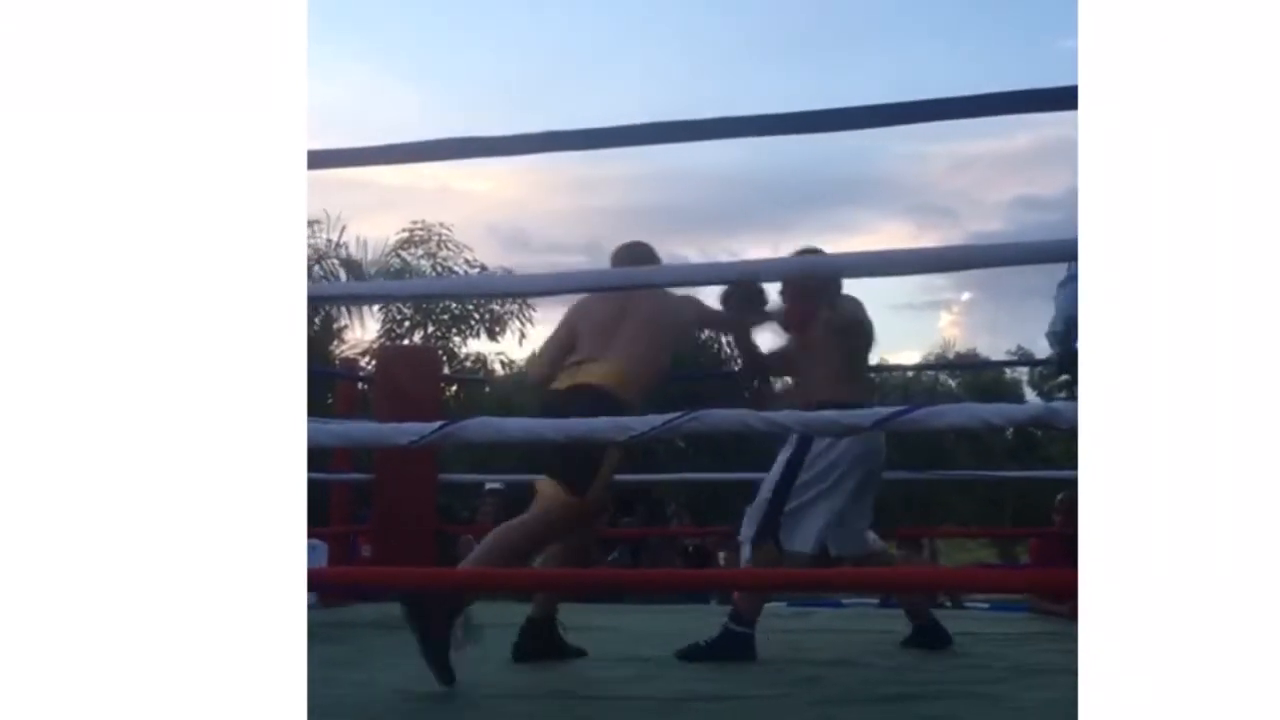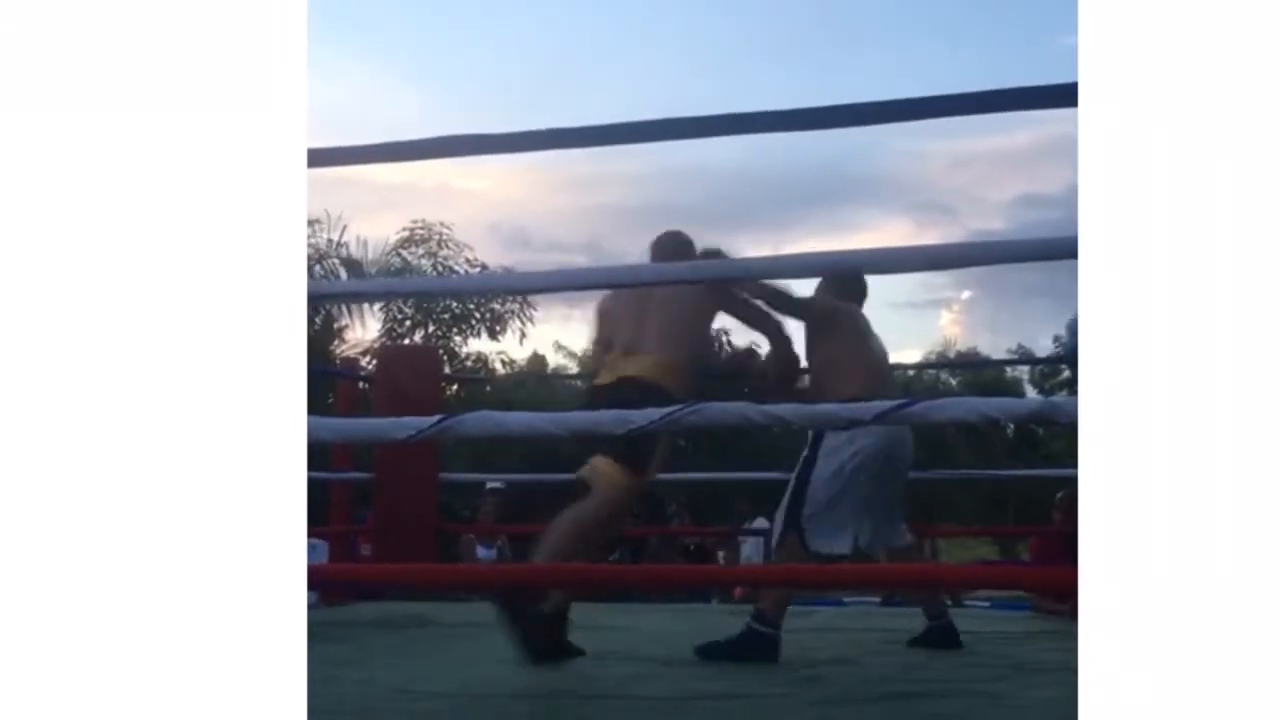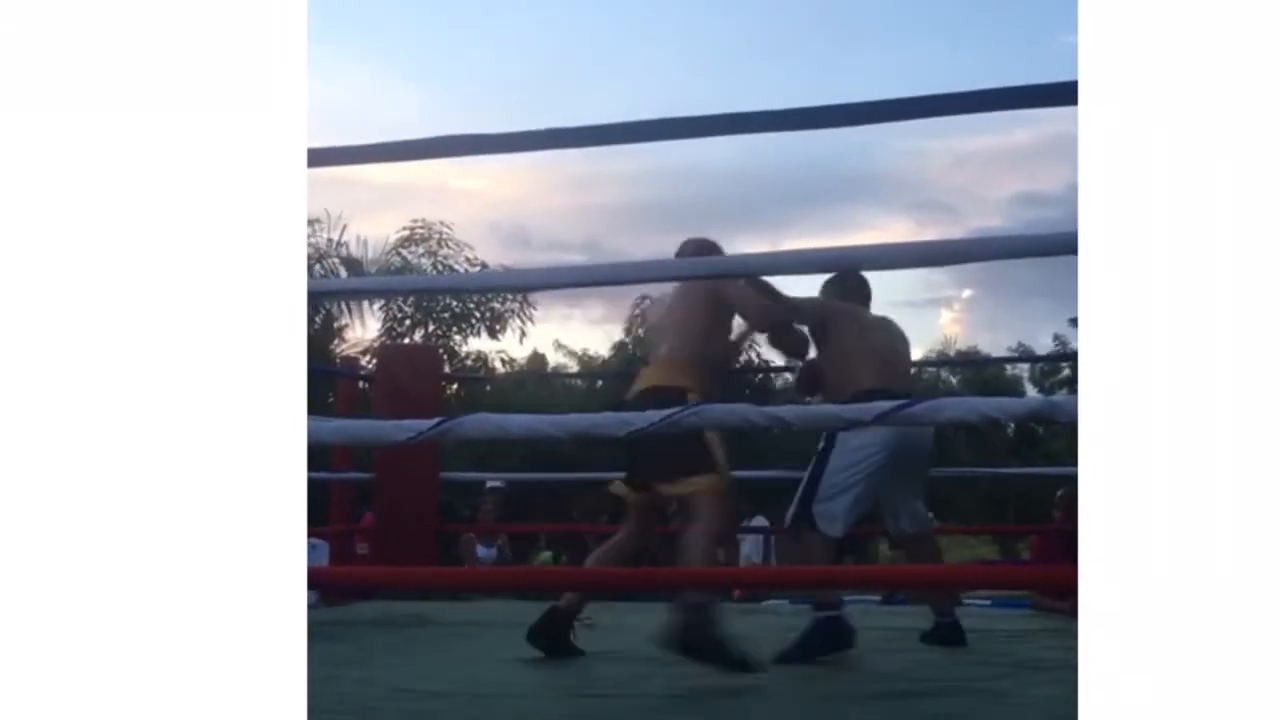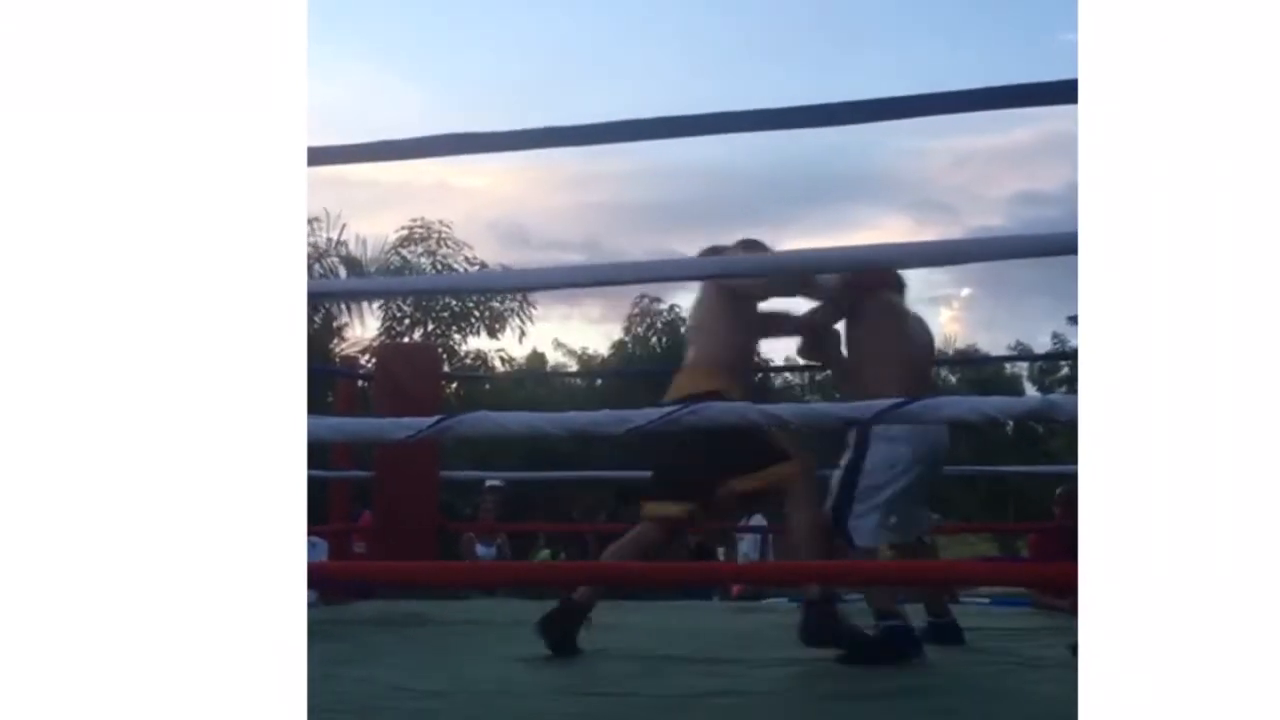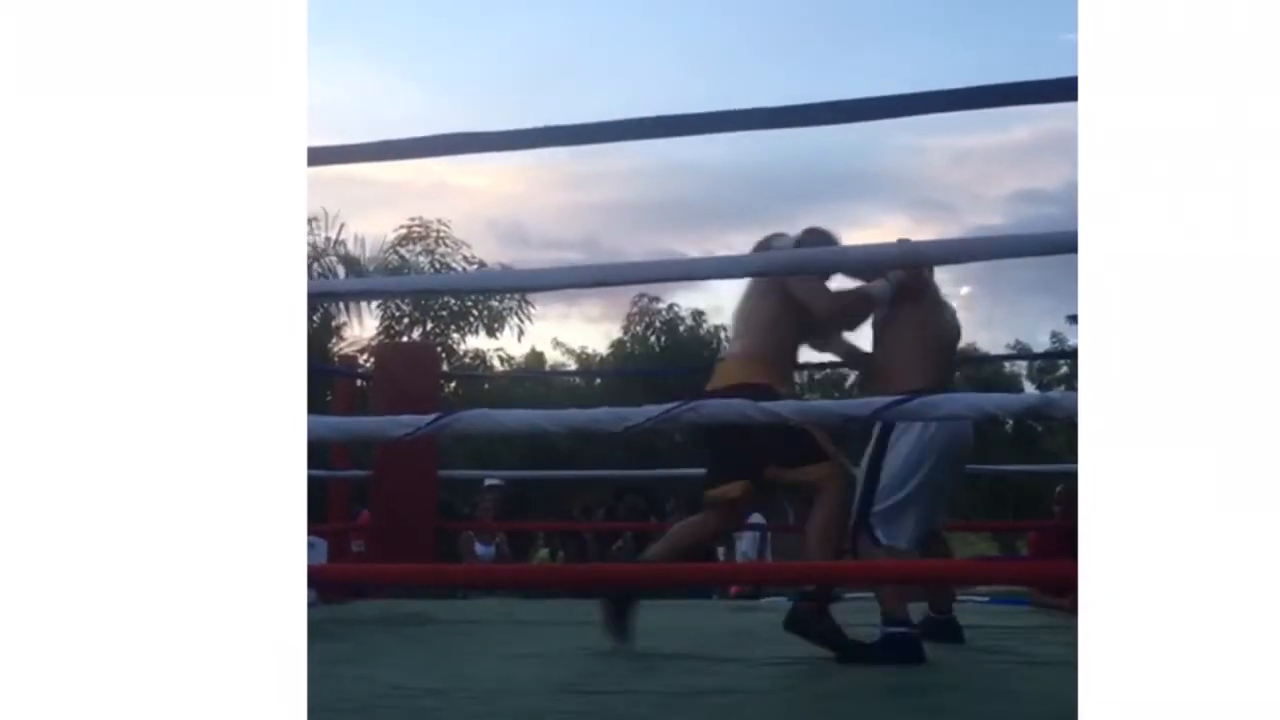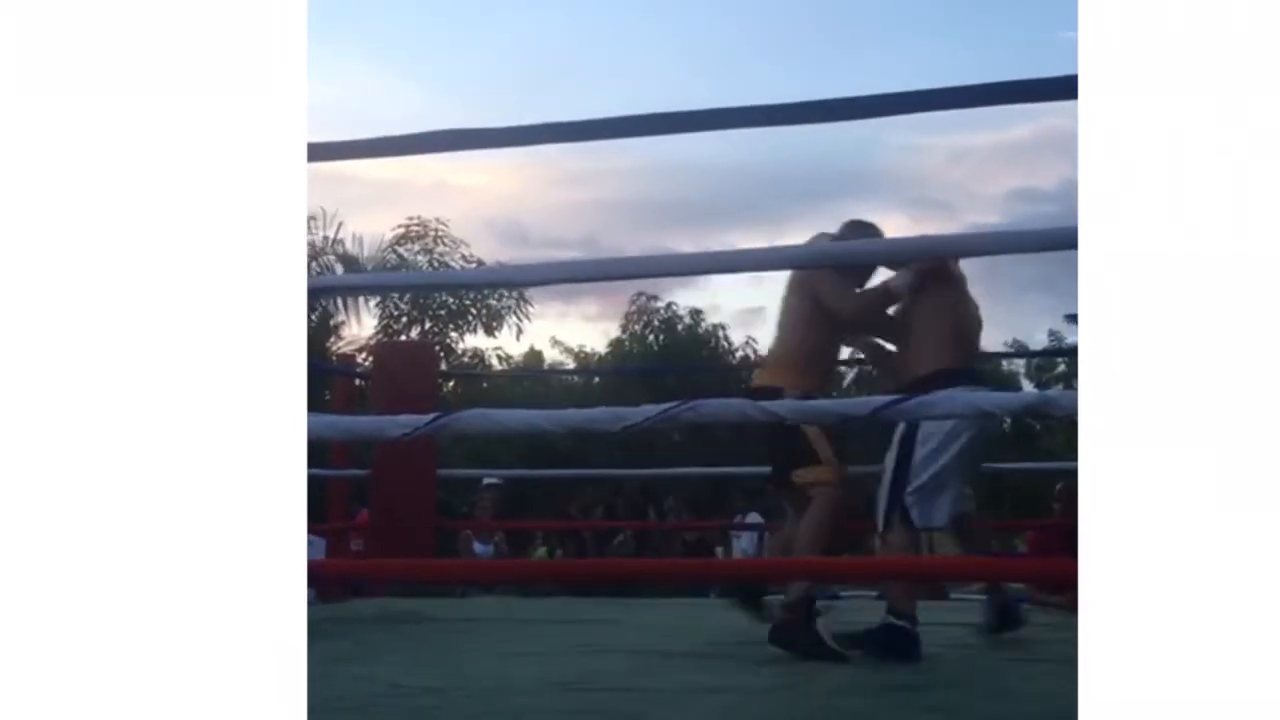
dt=0.1s
person 1, frame 1
left shoulder: (589, 303)
right shoulder: (672, 304)
left elbow: (537, 368)
right elbow: (735, 323)
right wrist: (751, 317)
left hip: (562, 397)
right hip: (605, 403)
left knee: (580, 518)
right knee: (550, 514)
left ankle: (540, 629)
right ankle: (438, 601)
person 1, frame 2
left shoulder: (617, 296)
right shoulder: (705, 284)
right elbow: (767, 323)
right wrist: (784, 350)
left hip: (607, 390)
right hip: (648, 391)
left knee: (609, 500)
right knee: (613, 492)
left ankle: (548, 620)
right ankle: (526, 588)
person 1, frame 3
left shoulder: (667, 306)
right shoulder: (709, 274)
right elbow: (756, 306)
left wrist: (737, 341)
right wrist: (791, 337)
left hip: (644, 399)
right hip: (676, 396)
left knee: (640, 525)
right knee: (711, 503)
left ankle: (557, 621)
right ankle: (692, 621)
person 1, frame 4
left shoulder: (723, 306)
right shoulder: (727, 272)
right elbow: (770, 282)
right wrist: (822, 286)
left hip: (681, 407)
right hip: (713, 400)
left knee: (659, 527)
right knee: (801, 483)
left ankle: (567, 613)
right ankle: (818, 611)
person 1, frame 5
left shoulder: (770, 289)
right shoulder: (781, 271)
right elbow: (837, 312)
right wrist: (885, 287)
left hip: (729, 392)
right hip: (755, 390)
left knee: (718, 514)
right knee: (834, 482)
left ankle: (629, 587)
right ankle: (813, 607)
person 1, frame 6
left shoulder: (828, 284)
right shoulder: (818, 266)
right elbow: (856, 311)
right wrist: (907, 279)
left hip: (785, 394)
right hip: (786, 391)
left knee: (807, 503)
right knee: (829, 492)
right ankle: (795, 617)
person 2, frame 1
left shoulder: (842, 310)
right shoulder: (805, 337)
right elbow: (763, 365)
left hip: (830, 436)
right hip: (860, 435)
left knee: (767, 526)
right knee: (858, 541)
left ankle: (739, 632)
right ankle: (926, 622)
person 2, frame 2
left shoulder: (835, 315)
right shoulder: (847, 333)
left elbow: (782, 300)
left hip: (852, 429)
right hip: (892, 430)
left knee: (796, 528)
right knee: (892, 535)
left ankle: (762, 633)
right ankle: (941, 624)
person 2, frame 3
left shoulder: (830, 313)
right shoulder: (889, 329)
left elbow: (780, 304)
right wrist: (817, 371)
left hip: (866, 426)
right hip: (913, 424)
left knee: (811, 519)
right knee: (912, 526)
left ankle: (828, 621)
right ankle: (946, 621)
person 2, frame 4
left shoulder: (871, 292)
right shoulder: (915, 326)
right wrist: (833, 358)
left hip: (889, 431)
right hip: (930, 427)
left knee: (848, 528)
right knee: (908, 530)
left ankle: (893, 629)
right ankle: (942, 621)
person 2, frame 5
left shoulder: (913, 285)
right shoulder: (941, 311)
left hip: (913, 421)
right hip: (952, 422)
left knee: (873, 527)
right knee: (923, 526)
left ankle: (899, 635)
right ankle: (943, 619)
person 2, frame 6
left shoulder: (941, 276)
right shoulder: (962, 304)
right elbow: (911, 362)
right wrist: (867, 343)
left knee: (900, 513)
right knee: (956, 513)
left ankle: (899, 628)
right ankle: (1001, 603)
